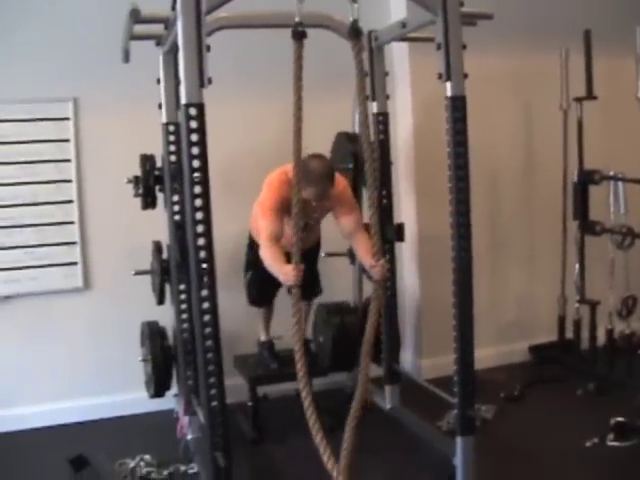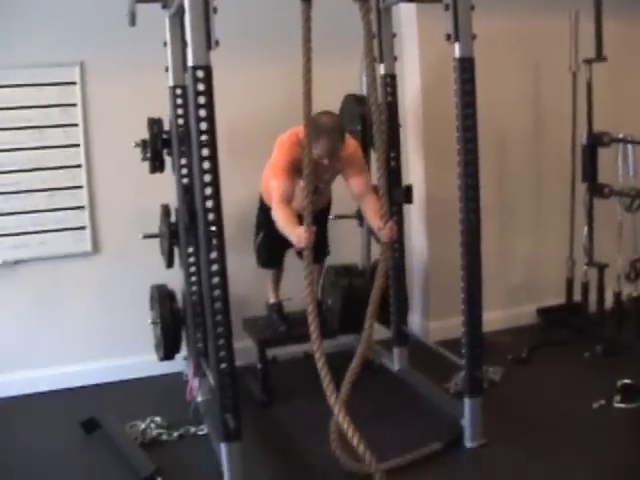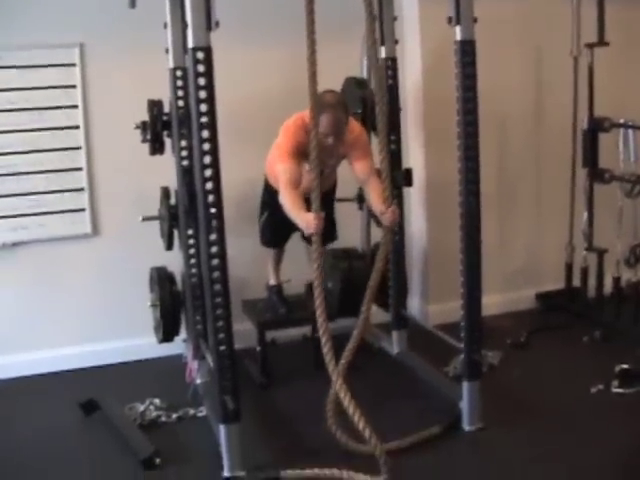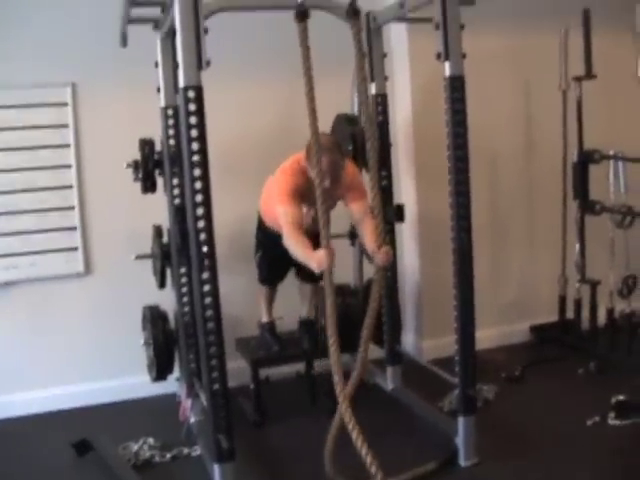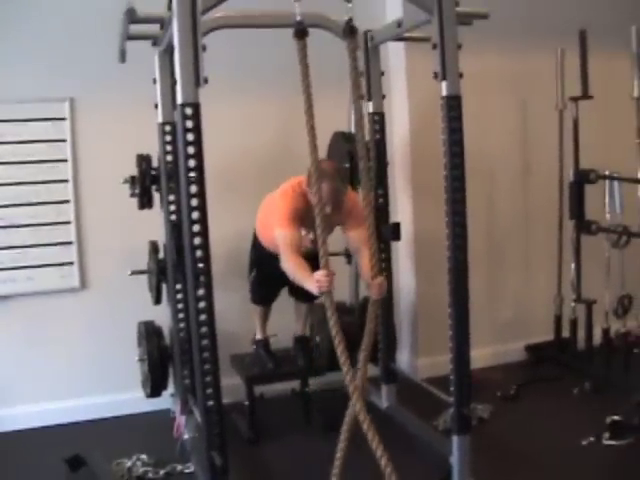
dt=0.2s
person 1, frame 1
left shoulder: (339, 188)
right shoulder: (277, 185)
left elbow: (355, 231)
right elbow: (268, 242)
left wrist: (370, 263)
right wrist: (282, 272)
left hip: (307, 241)
right hip: (266, 239)
left knee: (307, 290)
right knee: (262, 292)
right ankle: (264, 340)
person 1, frame 2
left shoulder: (350, 150)
right shoulder: (288, 146)
left elbow: (364, 194)
right elbow: (280, 204)
left wrist: (379, 225)
right wrist: (294, 234)
left hip: (318, 203)
right hip: (277, 202)
left knee: (317, 251)
right knee: (272, 254)
right ankle: (273, 302)
person 1, frame 3
left shoulder: (355, 133)
right shoulder: (293, 130)
left elbow: (368, 178)
right elbow: (288, 189)
left wrist: (382, 210)
right wrist: (303, 220)
left hip: (323, 186)
right hip: (281, 183)
left knee: (320, 233)
right knee: (275, 235)
right ankle: (273, 284)
person 1, frame 4
left shoulder: (350, 175)
right shoulder: (289, 174)
left elbow: (363, 218)
right elbow: (290, 232)
left wrist: (376, 251)
right wrist: (312, 258)
left hip: (315, 222)
right hip: (276, 223)
left knee: (312, 272)
right knee: (270, 273)
left ankle: (307, 319)
right ankle: (266, 322)
person 1, frame 5
left shoulder: (350, 202)
right shoulder: (288, 197)
left elbow: (361, 247)
right elbow: (288, 255)
left wrist: (371, 280)
right wrist: (311, 282)
left hip: (311, 243)
right hip: (271, 242)
left knee: (306, 293)
right knee: (263, 293)
left ankle: (301, 337)
right ankle: (260, 338)
